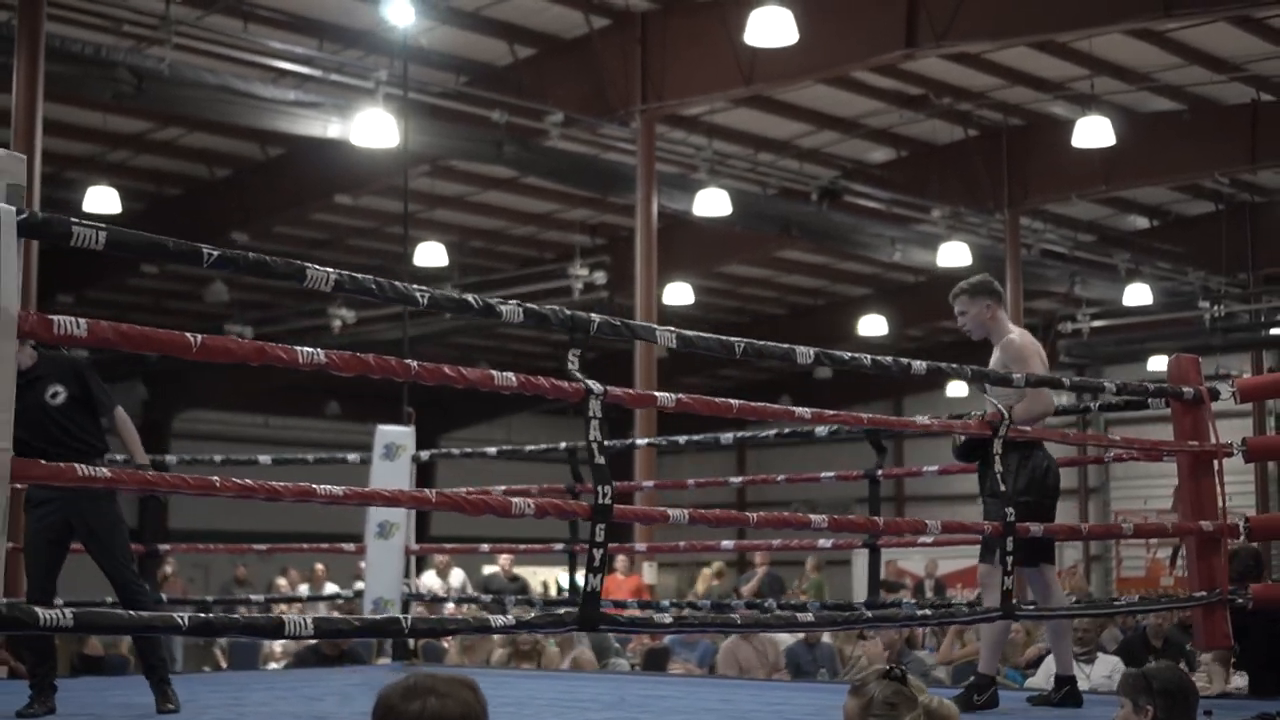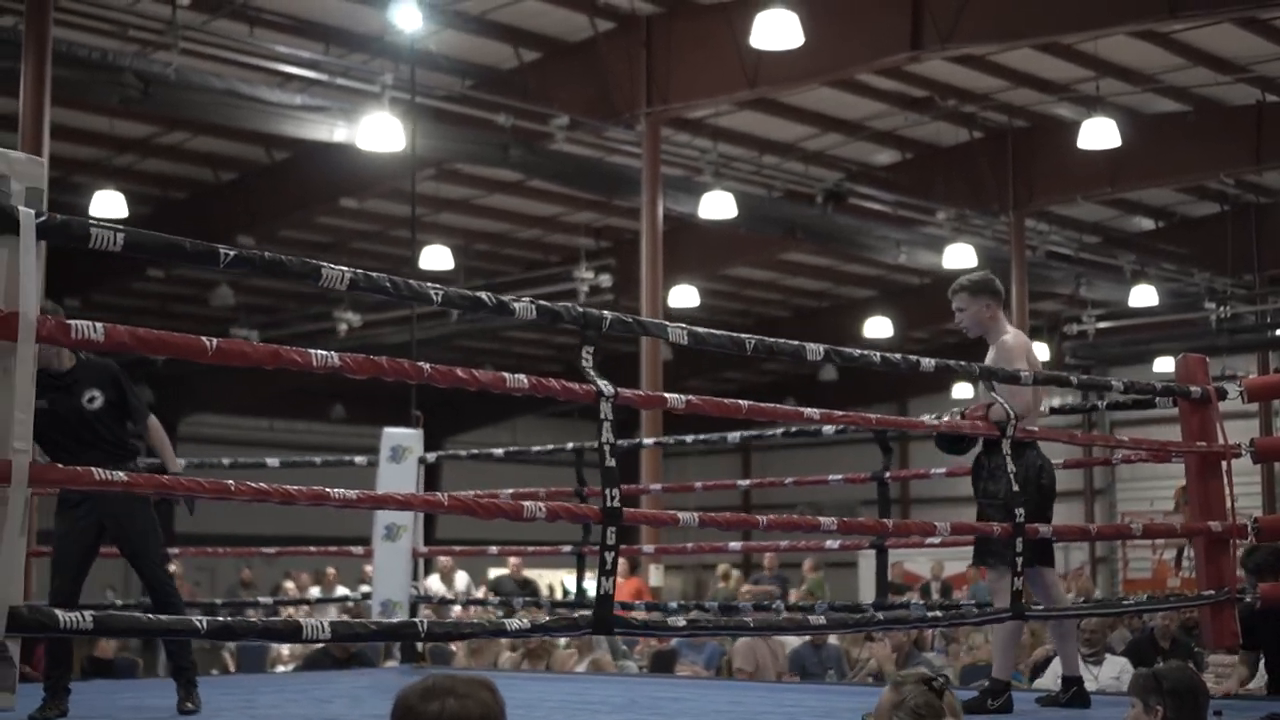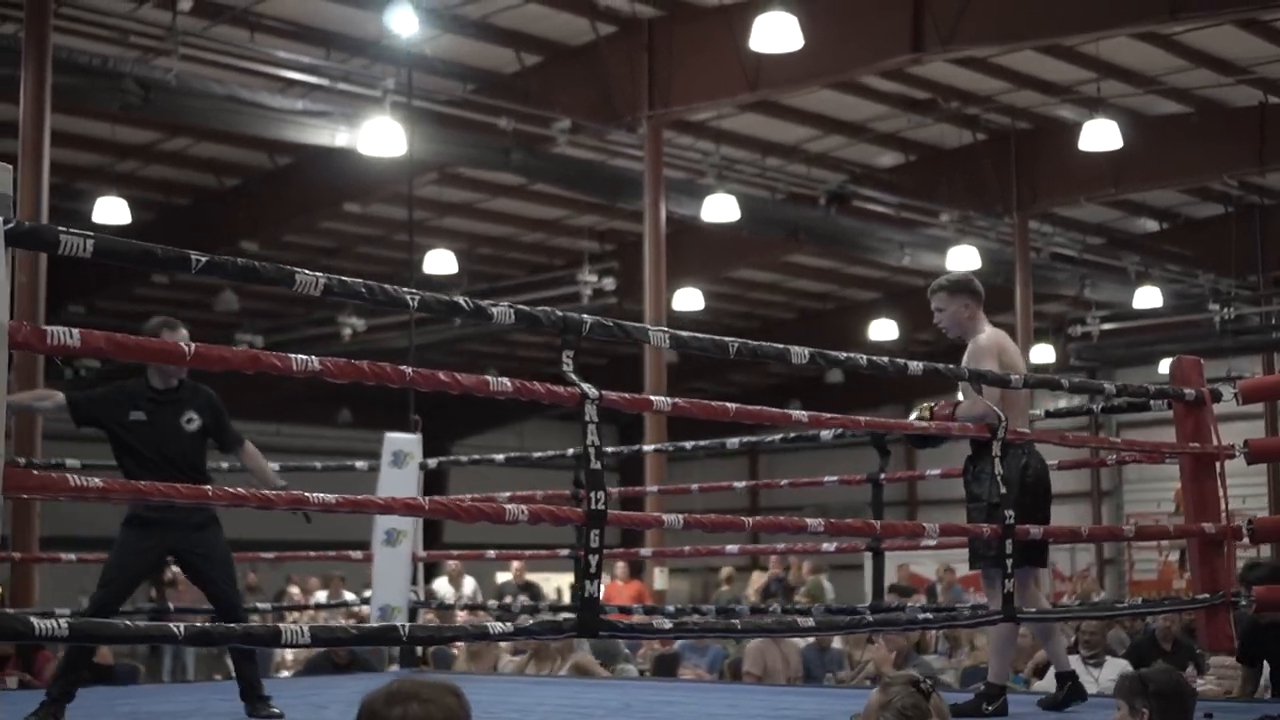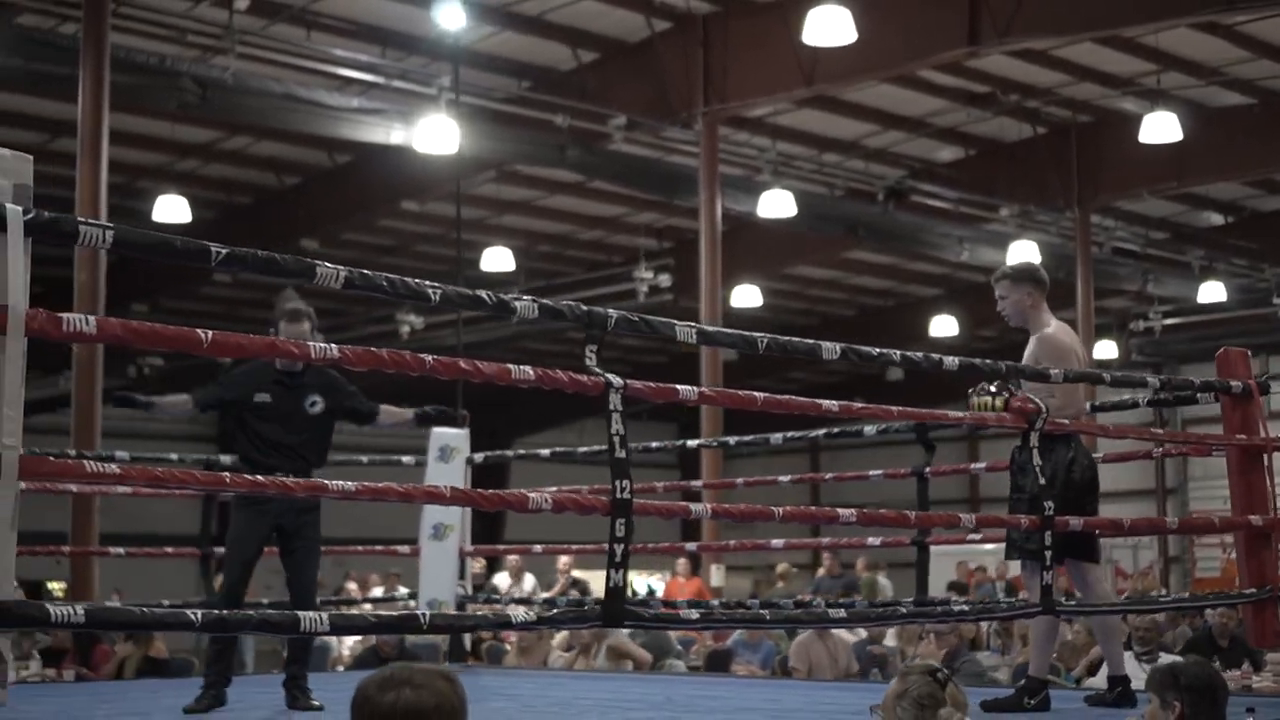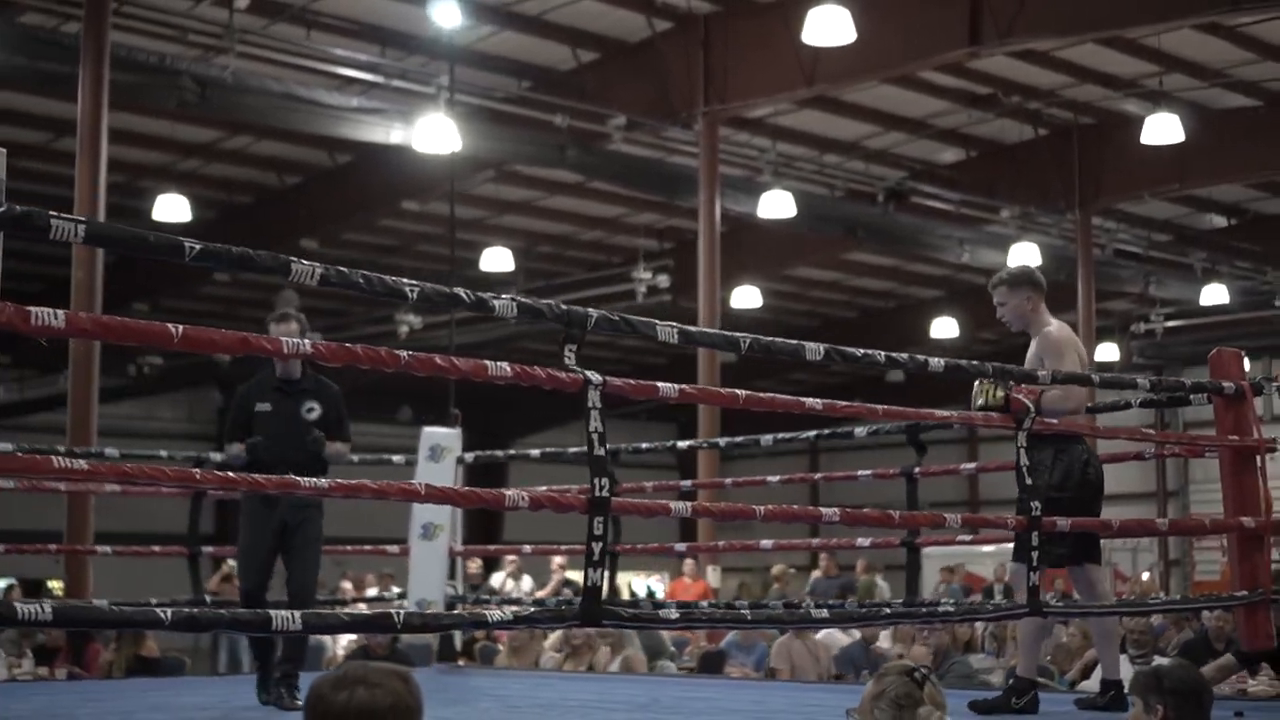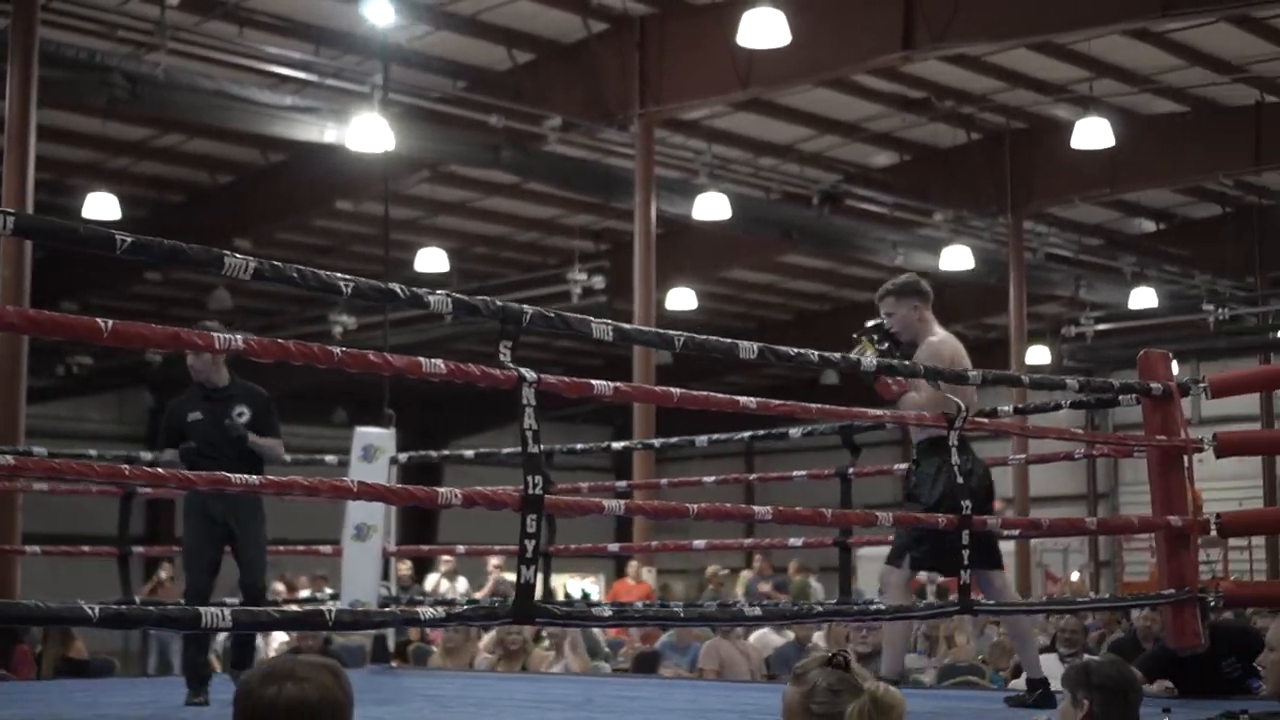
dt=0.4s
person 1, frame 1
left shoulder: (1015, 344)
right shoulder: (1008, 348)
left elbow: (1042, 404)
left wrist: (988, 424)
right wrist: (983, 429)
left hip: (1020, 467)
right hip: (1016, 467)
left knee: (994, 574)
right knee: (1041, 577)
left ankle: (984, 684)
right ankle: (1066, 683)
person 1, frame 2
left shoulder: (1008, 345)
right shoulder: (1006, 347)
left elbow: (1021, 405)
left wrist: (971, 417)
right wrist: (976, 418)
left hip: (1013, 467)
right hip: (1014, 467)
left knee: (1003, 578)
right knee: (1041, 577)
left ankle: (998, 690)
right ankle: (1073, 683)
person 1, frame 3
left shoulder: (983, 344)
right shoulder: (998, 343)
left elbow: (986, 408)
left wrist: (938, 414)
right wrist: (948, 413)
left hip: (1002, 467)
right hip: (1020, 464)
left knee: (999, 580)
right knee: (1021, 581)
right ankle: (1066, 677)
person 1, frame 4
left shoulder: (1050, 338)
right shoulder: (1054, 338)
left elbow: (1069, 407)
left wrist: (1007, 405)
right wrist: (1006, 399)
left hip: (1048, 460)
right hip: (1065, 460)
left knee: (1038, 574)
right knee: (1086, 573)
left ankle: (1035, 688)
right ankle: (1119, 683)
person 1, frame 5
left shoulder: (1053, 337)
right shoulder: (1050, 340)
left elbow: (1073, 400)
left wrist: (1011, 400)
right wrist: (1008, 398)
left hip: (1057, 461)
right hip: (1064, 461)
left knee: (1028, 573)
right knee: (1088, 577)
left ankle: (1023, 688)
right ankle: (1112, 687)
person 1, frame 6
left shoulder: (934, 347)
right shoulder: (944, 349)
left elbow: (923, 412)
left wrist: (883, 376)
right wrist: (892, 377)
left hip: (943, 469)
right hip: (956, 469)
left knee: (895, 577)
right knee: (994, 584)
left ankle: (888, 686)
right ankle: (1037, 684)
person 2, frame 1
left shoulder: (67, 368)
left elbow: (115, 414)
left wrist: (143, 466)
left hip: (91, 488)
right hip: (43, 496)
left knee: (128, 583)
right knee: (37, 595)
left ankle: (161, 683)
person 2, frame 2
left shoulder: (104, 374)
right shoulder: (29, 391)
left elbow: (147, 422)
left wrist: (175, 472)
left hip: (126, 491)
right hip: (76, 500)
left knee: (161, 586)
right knee: (62, 597)
left ankle: (186, 682)
person 2, frame 3
left shoulder: (202, 399)
right shoulder: (120, 399)
left elbow: (239, 447)
right elbow: (53, 400)
left wrist: (278, 488)
left hip: (195, 519)
right hip: (146, 520)
left knee: (231, 605)
right knee: (101, 608)
person 2, frame 4
left shoulder: (327, 383)
right shoulder: (248, 378)
left elbow: (376, 414)
right elbow: (192, 402)
left wrist: (422, 415)
right wrist: (146, 402)
left hip: (302, 498)
right hip: (255, 495)
left knee: (304, 594)
right knee: (232, 588)
left ankle: (297, 685)
right ankle: (215, 686)
person 2, frame 5
left shoulder: (326, 393)
right shoulder: (250, 392)
left elbow: (343, 449)
right elbow: (231, 451)
left wrist: (322, 447)
right wrist: (248, 452)
left hip: (304, 499)
right hip: (261, 498)
left knee: (302, 593)
right knee: (251, 588)
left ankle: (287, 681)
right ankle: (266, 672)
person 2, frame 6
left shoulder: (255, 398)
right shoulder: (182, 405)
left elbow: (277, 452)
right elbow: (165, 457)
left wrist: (248, 438)
right wrist: (182, 456)
left hip: (245, 500)
right hip: (203, 501)
left knee: (255, 584)
right knee: (198, 590)
left ankle: (241, 664)
right ankle: (197, 682)
